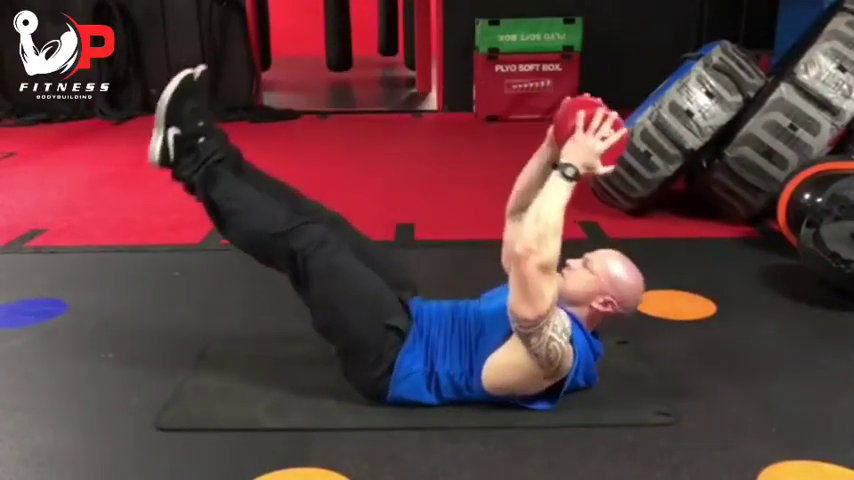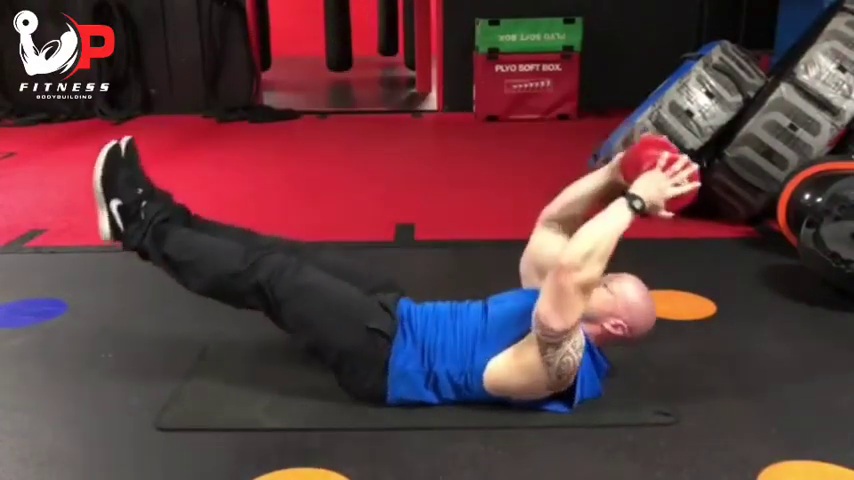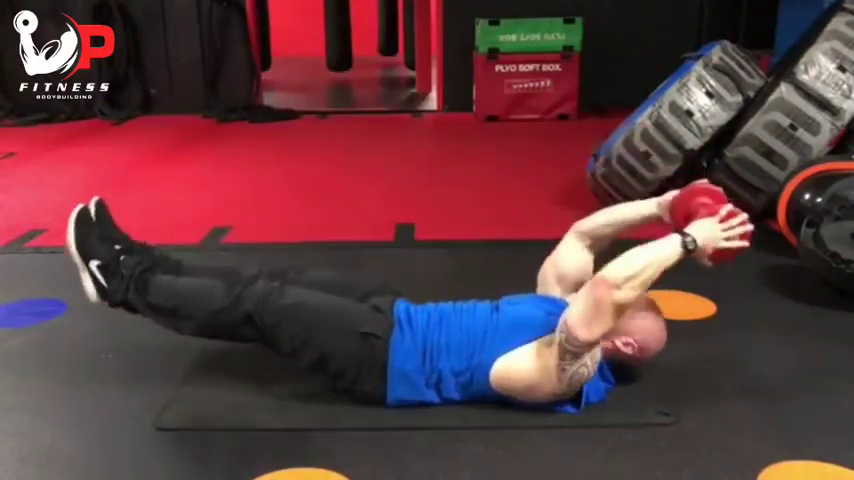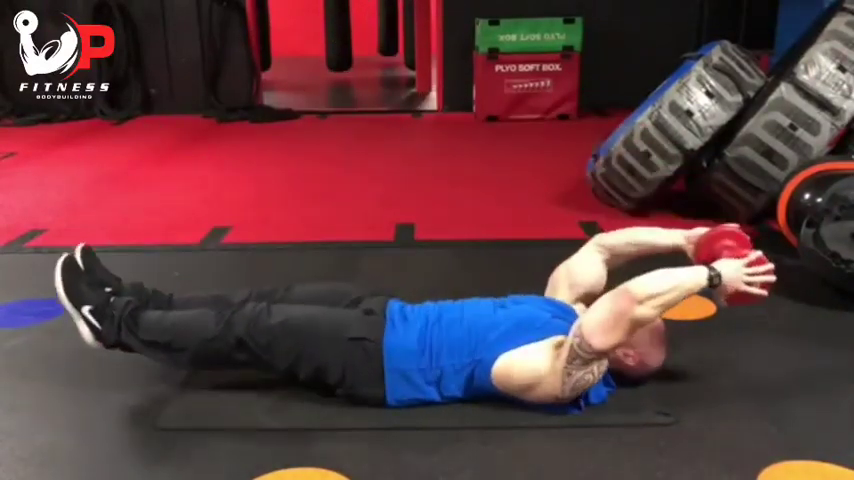
dt=0.4s
person 1, frame 1
left shoulder: (557, 348)
right shoulder: (555, 308)
left elbow: (531, 257)
right elbow: (519, 218)
left wrist: (568, 170)
right wrist: (553, 151)
left hip: (393, 361)
right hip: (415, 320)
left knee: (308, 245)
right knee: (324, 228)
left ankle: (200, 165)
right ankle: (205, 154)
person 1, frame 2
left shoulder: (567, 362)
right shoulder: (554, 312)
left elbow: (572, 272)
right elbow: (553, 226)
left wrist: (633, 202)
right wrist: (614, 177)
left hip: (389, 360)
right hip: (402, 316)
left knee: (275, 279)
right knee: (292, 258)
left ankle: (146, 230)
right ankle: (155, 218)
person 1, frame 3
left shoulder: (570, 372)
right shoulder: (561, 305)
left elbow: (609, 286)
right elbow: (583, 235)
left wrist: (685, 240)
right wrist: (663, 209)
left hip: (388, 361)
right hip: (399, 317)
left knee: (263, 308)
right knee: (278, 285)
left ankle: (125, 282)
right ankle: (135, 267)
person 1, frame 4
left shoulder: (570, 375)
right shoulder: (568, 308)
left elbow: (629, 299)
right elbow: (603, 246)
left wrist: (710, 274)
right wrist: (691, 240)
left hip: (384, 362)
right hip: (392, 317)
left knee: (255, 331)
right knee: (268, 305)
left ankle: (121, 324)
right ankle: (130, 309)
